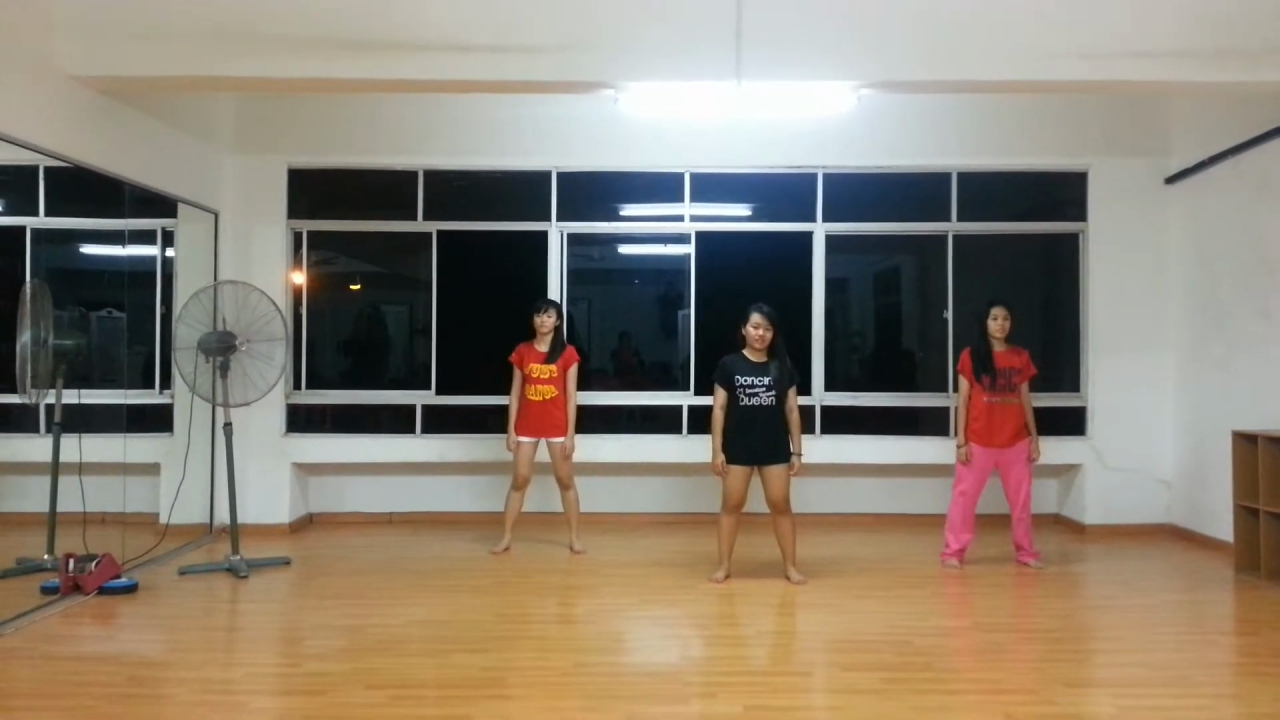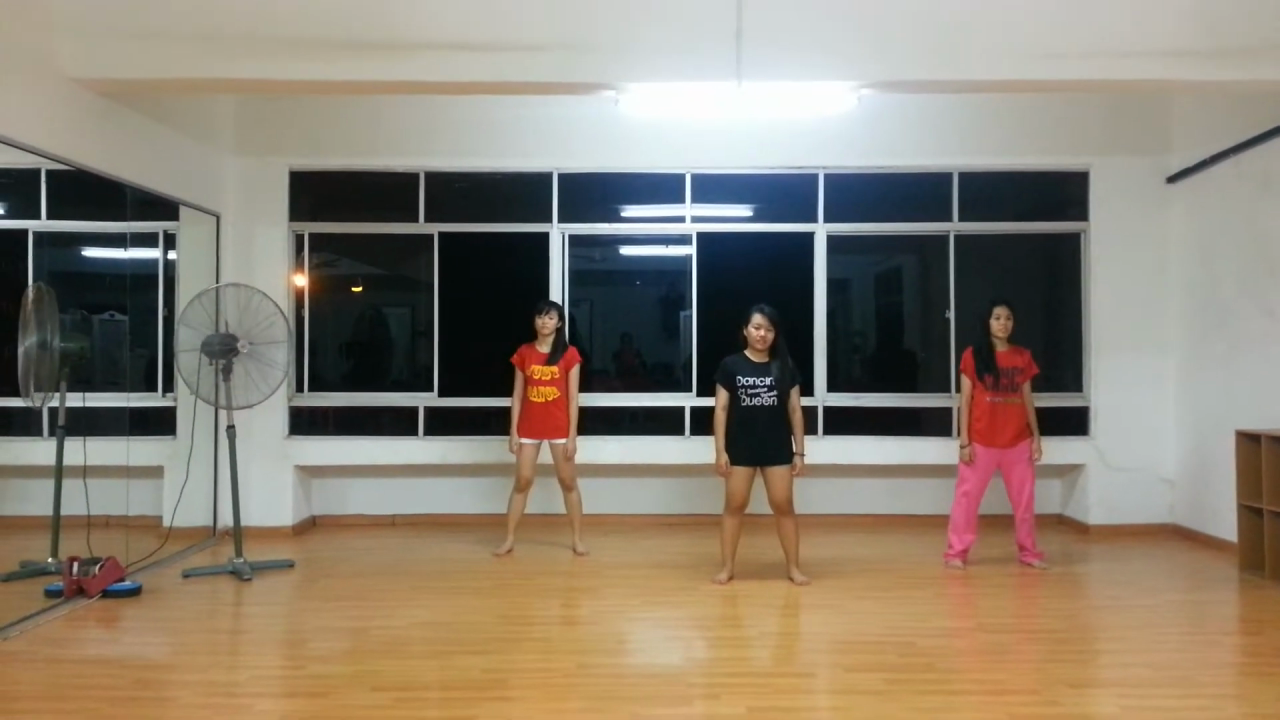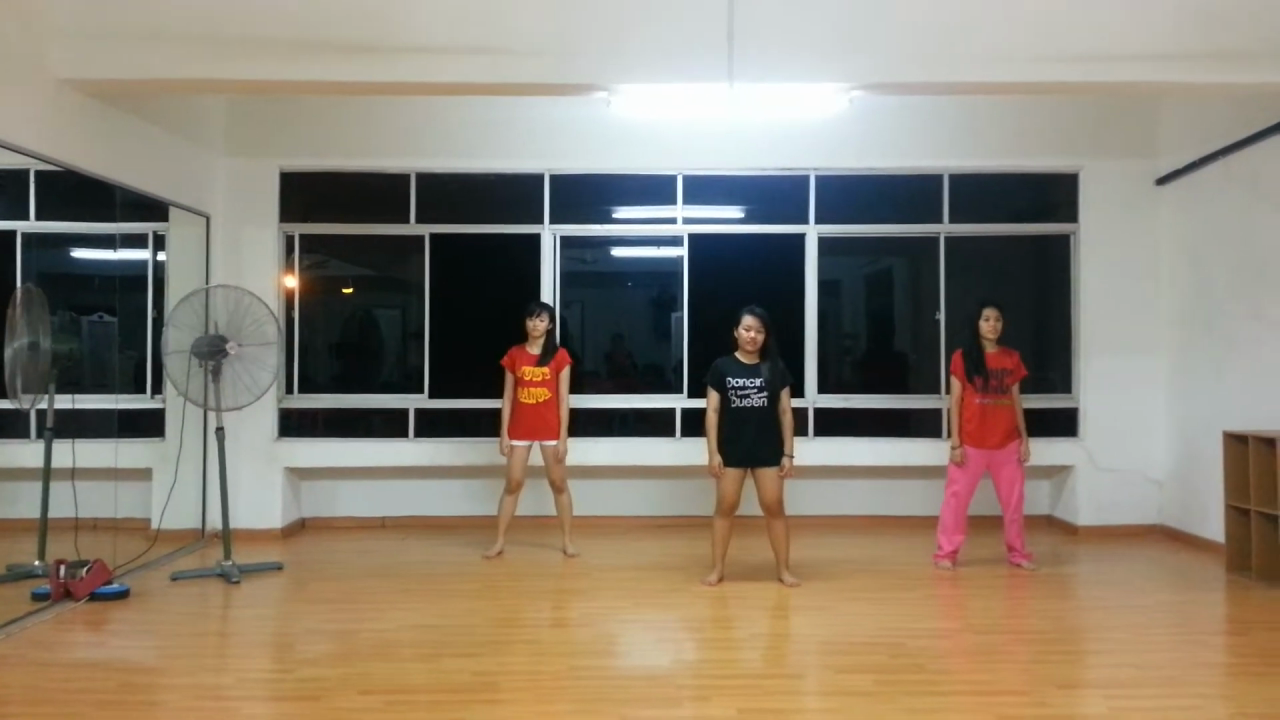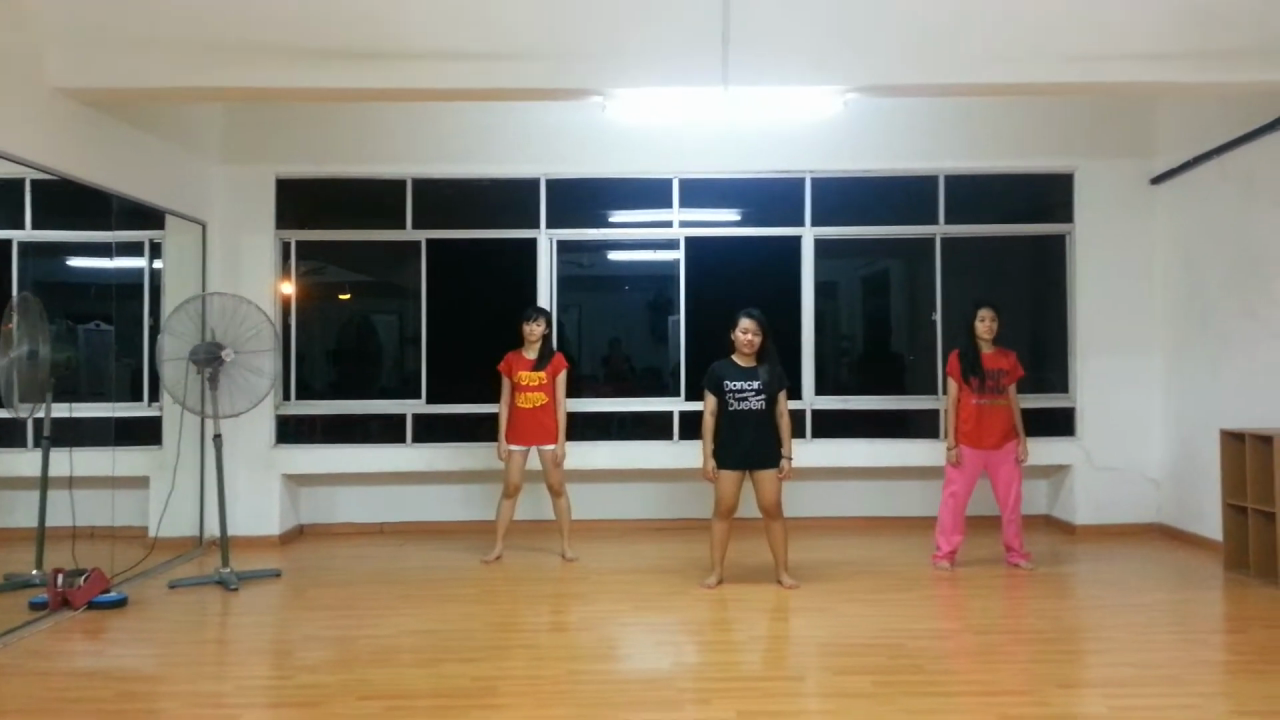
dt=0.3s
person 1, frame 1
left shoulder: (783, 366)
right shoulder: (729, 364)
left elbow: (792, 410)
right elbow: (719, 408)
left wrist: (797, 451)
right wrist: (717, 449)
left hip: (775, 448)
right hip: (738, 447)
left knee: (780, 505)
right knee: (732, 504)
left ankle: (790, 566)
right ankle: (724, 565)
person 1, frame 2
left shoulder: (785, 366)
right shoulder: (731, 365)
left elbow: (795, 410)
right elbow: (721, 409)
left wrist: (799, 451)
right wrist: (720, 450)
left hip: (778, 449)
right hip: (740, 449)
left knee: (784, 506)
right knee: (735, 506)
left ankle: (793, 567)
right ankle: (727, 567)
person 1, frame 3
left shoulder: (775, 368)
right shoulder: (721, 367)
left elbow: (785, 411)
right elbow: (713, 411)
left wrist: (788, 453)
right wrist: (713, 452)
left hip: (768, 450)
right hip: (731, 450)
left knee: (774, 507)
right knee: (725, 507)
left ankle: (783, 569)
right ankle: (717, 568)
person 1, frame 4
left shoulder: (772, 370)
right shoulder: (719, 370)
left elbow: (782, 414)
right elbow: (709, 414)
left wrist: (786, 454)
right wrist: (707, 455)
left hip: (766, 453)
right hip: (729, 453)
left knee: (772, 509)
right knee: (724, 510)
left ankle: (782, 571)
right ankle: (716, 571)
person 2, frame 1
left shoulder: (1021, 357)
right shoulder: (970, 356)
left elbow: (1025, 400)
right elbow: (963, 400)
left wrist: (1034, 438)
right wrist: (961, 440)
left hip: (1015, 442)
right hip: (979, 442)
left knee: (1021, 498)
right knee: (964, 496)
left ankle: (1026, 551)
right ankle: (953, 551)
person 2, frame 2
left shoulder: (1023, 357)
right shoulder: (973, 355)
left elbow: (1027, 400)
right elbow: (965, 400)
left wrist: (1036, 437)
right wrist: (964, 441)
left hip: (1018, 442)
right hip: (981, 442)
left knee: (1024, 499)
right knee: (967, 497)
left ankle: (1029, 551)
right ankle: (956, 552)
person 2, frame 3
left shoulder: (1012, 358)
right shoulder: (962, 357)
left elbow: (1016, 401)
right elbow: (955, 402)
left wrist: (1024, 439)
right wrist: (955, 442)
left hip: (1006, 443)
right hip: (971, 443)
left knee: (1013, 500)
right knee: (956, 498)
left ankle: (1018, 552)
right ankle: (946, 553)
person 2, frame 4
left shoulder: (1008, 359)
right shoulder: (959, 358)
left elbow: (1013, 402)
right elbow: (952, 403)
left wrist: (1022, 439)
right wrist: (951, 443)
left hip: (1004, 443)
right hip: (968, 444)
left knee: (1011, 500)
right knee: (954, 499)
left ankle: (1016, 552)
right ankle: (944, 554)
person 3, frame 1
left shoulder: (567, 353)
right shoulder: (522, 351)
left elbow: (571, 396)
right elbow: (515, 393)
left wrist: (570, 434)
right wrist: (511, 430)
left hip: (557, 427)
right hip: (527, 426)
left knee: (565, 481)
right knee: (519, 480)
left ankle: (574, 537)
right ankle: (506, 537)
person 3, frame 2
left shoulder: (569, 354)
right shoulder: (523, 353)
left elbow: (573, 397)
right elbow: (517, 395)
left wrist: (572, 435)
right wrist: (513, 431)
left hip: (559, 428)
right hip: (529, 428)
left knee: (568, 482)
right knee: (522, 482)
left ankle: (577, 539)
right ankle: (509, 539)
person 3, frame 3
left shoulder: (559, 356)
right shoulder: (514, 355)
left elbow: (563, 399)
right elbow: (508, 397)
left wrist: (563, 437)
right wrist: (504, 434)
left hip: (550, 430)
right hip: (520, 430)
left knee: (559, 484)
right knee: (513, 484)
left ankle: (567, 541)
right ankle: (499, 541)
person 3, frame 4
left shoulder: (556, 360)
right shoulder: (510, 360)
left elbow: (560, 403)
right elbow: (505, 402)
left wrist: (561, 441)
right wrist: (501, 439)
left hip: (547, 435)
right hip: (517, 435)
left knee: (557, 488)
right knee: (510, 488)
left ankle: (566, 545)
right ankle: (498, 546)
